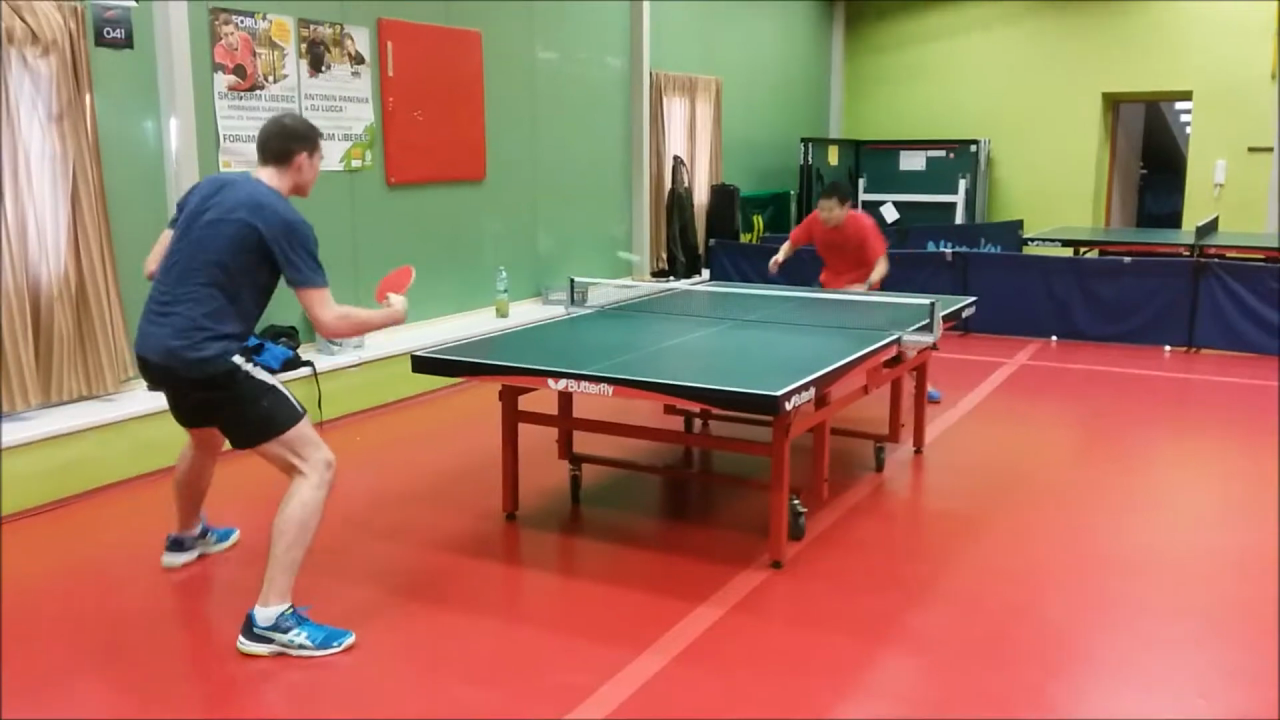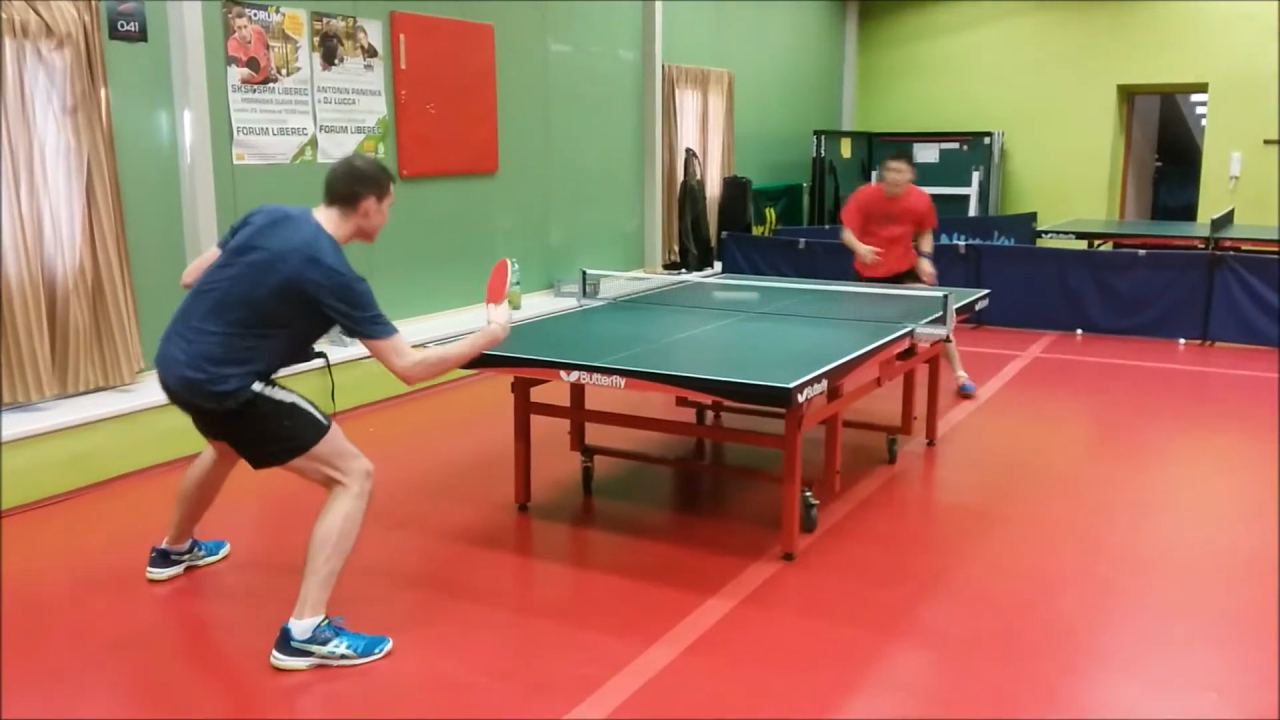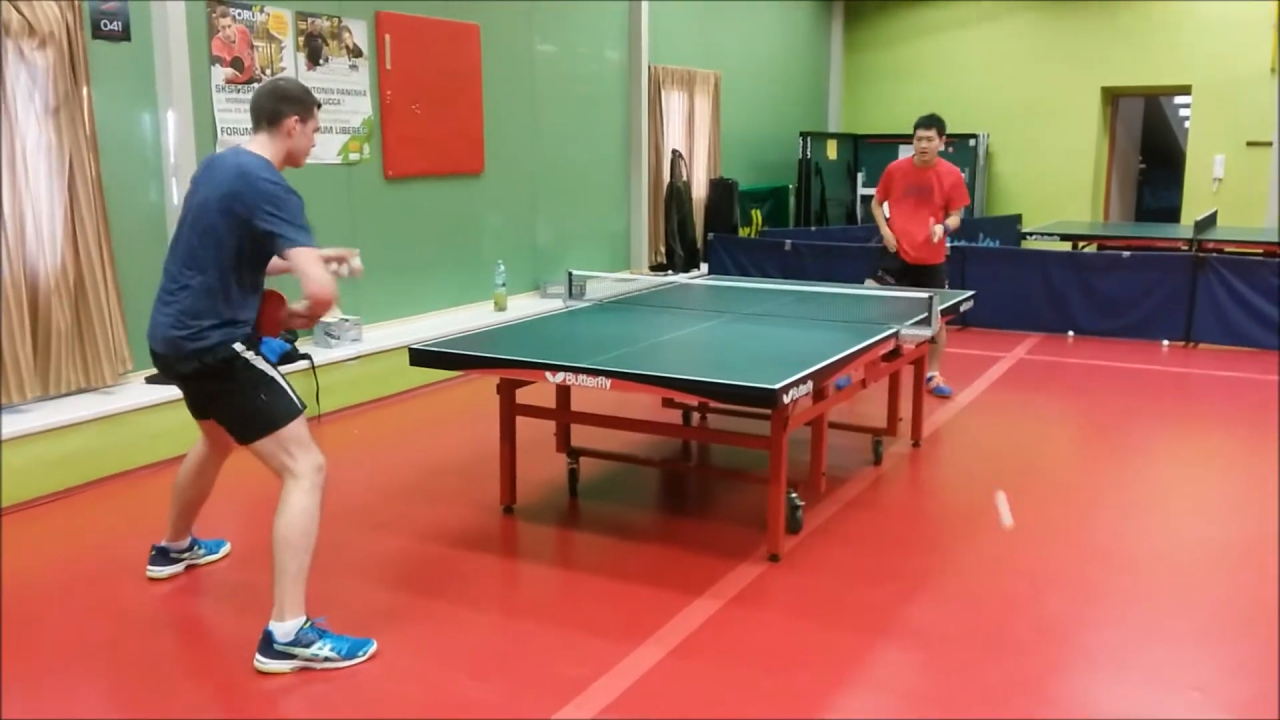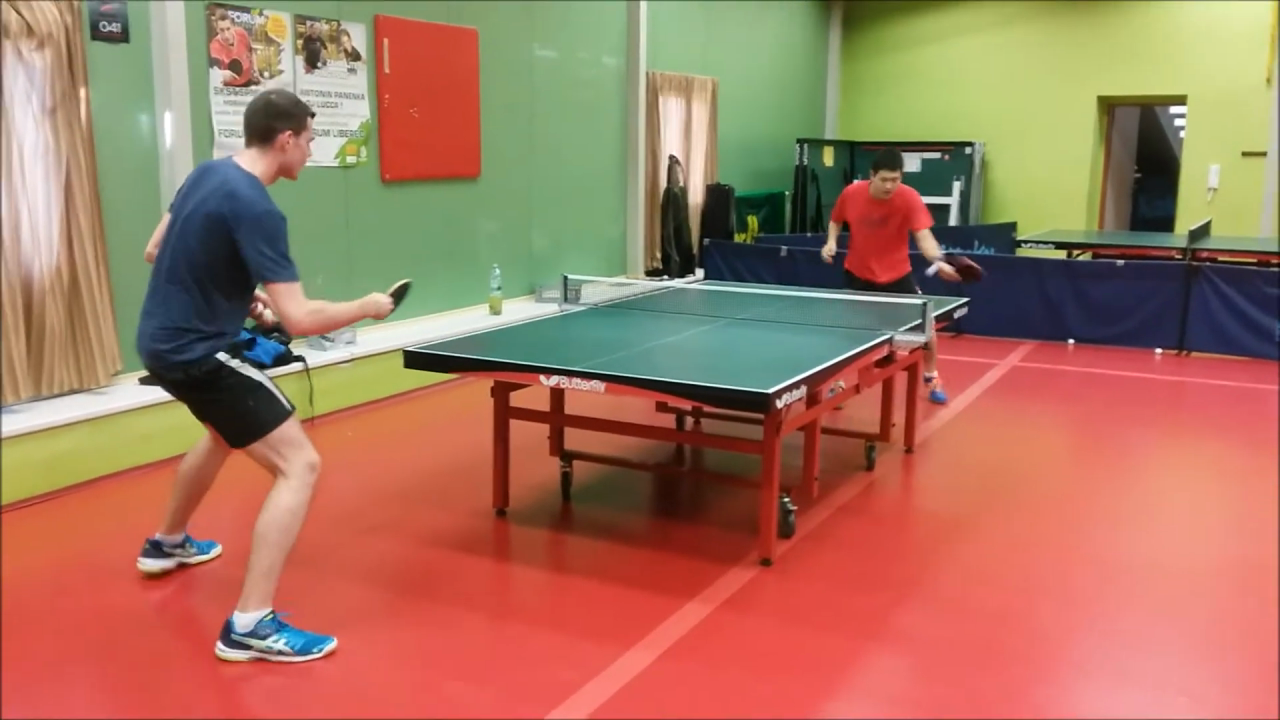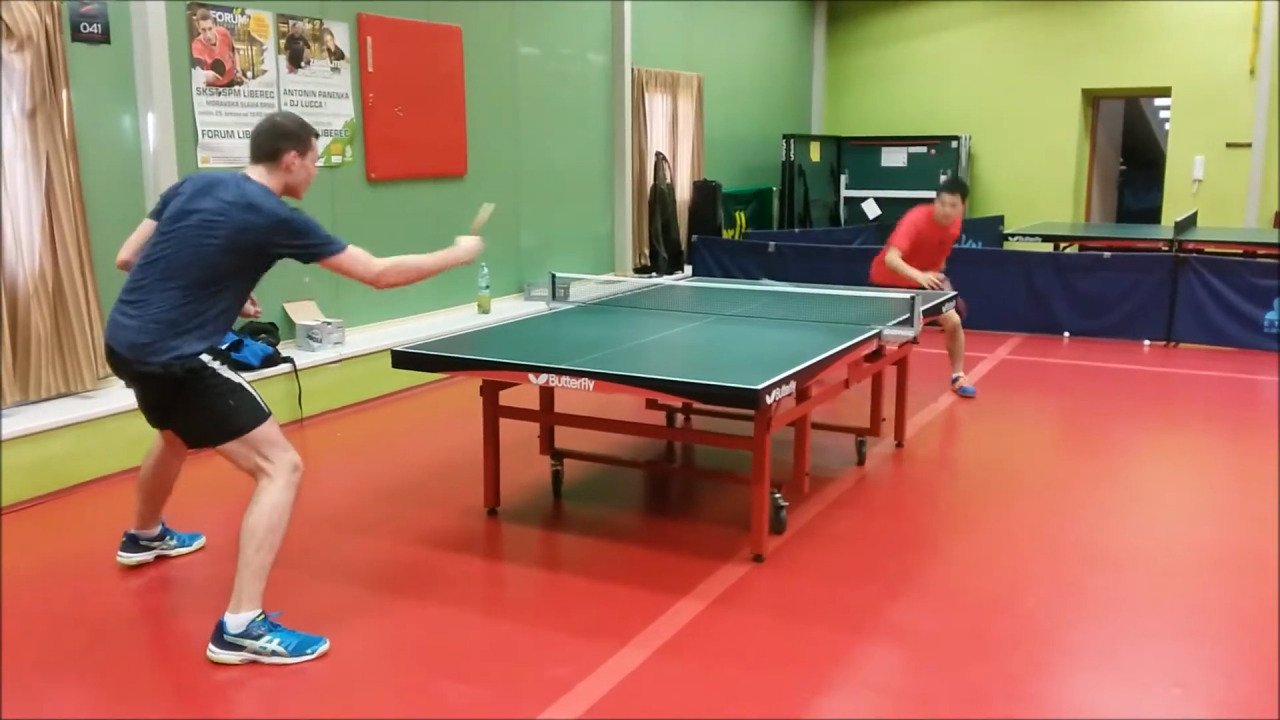
dt=0.7s
person 1, frame 1
left shoulder: (208, 188)
right shoulder: (287, 223)
left elbow: (154, 268)
right elbow: (328, 322)
right wrist: (391, 315)
left hip: (154, 346)
right hip: (206, 356)
left knee: (206, 437)
right knee: (314, 466)
left ankle: (185, 538)
right ankle: (269, 618)
person 1, frame 2
left shoulder: (268, 217)
right shoulder: (335, 276)
left elbow: (193, 277)
right elbow: (409, 366)
right wrist: (488, 333)
left hip: (176, 361)
right hip: (222, 384)
left knee: (227, 448)
right knee: (353, 477)
left ankle: (172, 551)
right ankle: (304, 631)
person 1, frame 3
left shoulder: (219, 164)
right shoulder: (270, 189)
right elbow: (322, 292)
left wrist: (314, 255)
right wrist: (306, 313)
left hip: (173, 334)
right hip: (215, 343)
left knee: (217, 439)
right knee: (305, 468)
left ankle: (173, 547)
right ankle: (287, 633)
person 1, frame 4
left shoulder: (206, 173)
right shoulder: (255, 210)
left elbow: (155, 250)
right elbow: (299, 318)
right wrist: (370, 305)
left hip: (161, 340)
right hip: (196, 353)
left knee: (227, 432)
right knee: (299, 466)
left ankle: (167, 542)
right ankle: (250, 625)
person 1, frame 5
left shoulder: (194, 184)
right shoulder: (275, 218)
left elbow: (127, 258)
right elbow: (378, 273)
right wrist: (456, 255)
left hip: (126, 339)
right hip: (173, 355)
left knee: (176, 437)
right knee: (280, 467)
left ankle: (142, 536)
right ankle: (240, 626)
person 2, frame 1
left shoulder: (864, 225)
right shoulder: (815, 220)
left elbow: (882, 265)
right elbow: (792, 242)
left wrist: (865, 286)
right wrist: (781, 256)
left hip: (862, 288)
right hip: (830, 285)
person 2, frame 2
left shoulder: (921, 199)
right shoulder: (865, 195)
left elbow: (926, 235)
right elbow: (847, 230)
left wrist: (924, 259)
right wrist: (858, 247)
left hip: (904, 269)
right hip: (868, 272)
left ankle: (959, 373)
person 2, frame 3
left shoulder: (952, 174)
right shoulder: (895, 169)
left elbow: (956, 216)
right elbow: (877, 203)
left wrist: (943, 227)
right wrist: (884, 229)
left hip: (931, 259)
right hip: (897, 254)
left ankle: (932, 374)
person 2, frame 4
left shoulder: (910, 199)
right shoulder: (851, 193)
left elbow: (925, 236)
right elbow: (835, 220)
left wrist: (939, 261)
right wrist: (831, 241)
left hip: (897, 274)
right hip: (858, 274)
left ankle: (931, 377)
right ankle: (839, 381)
person 2, frame 5
left shoulder: (955, 222)
right shoulder: (916, 220)
right elbow: (891, 259)
left wrist: (940, 277)
right wrist: (919, 276)
left hip: (925, 281)
right hip: (888, 280)
left knee: (953, 321)
left ankle: (958, 376)
